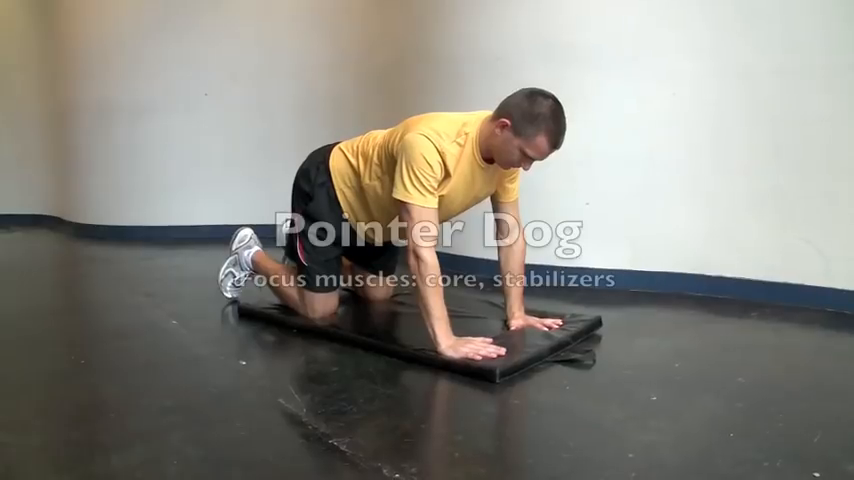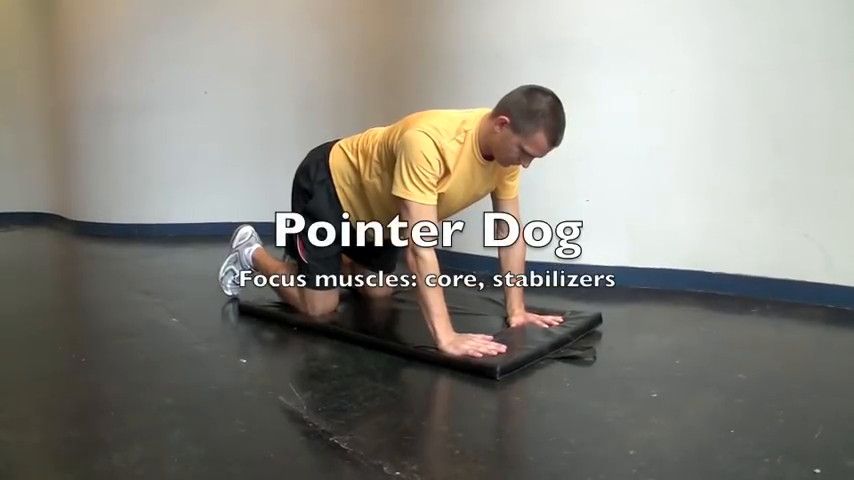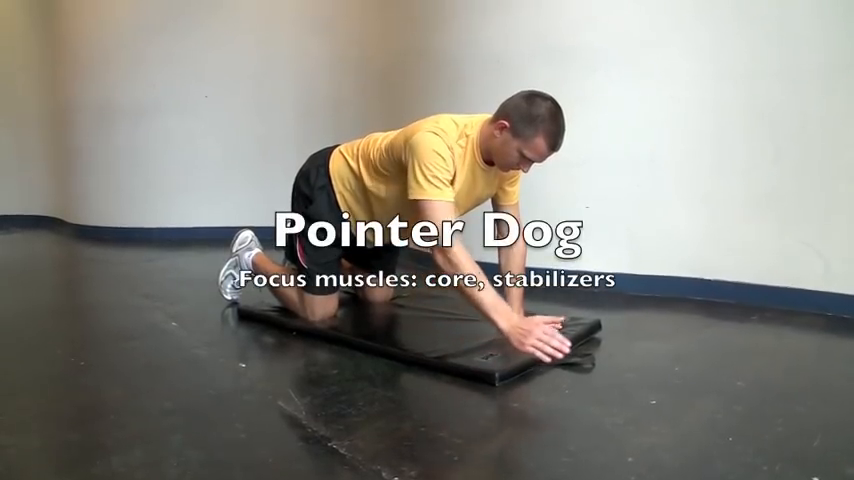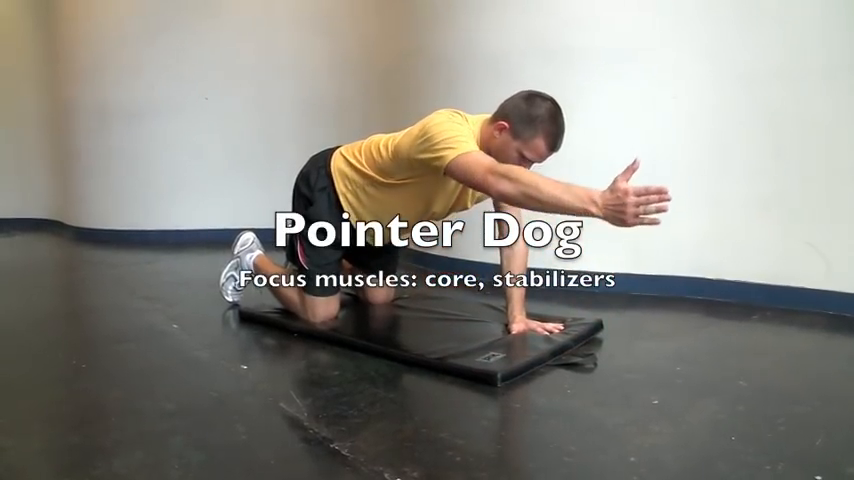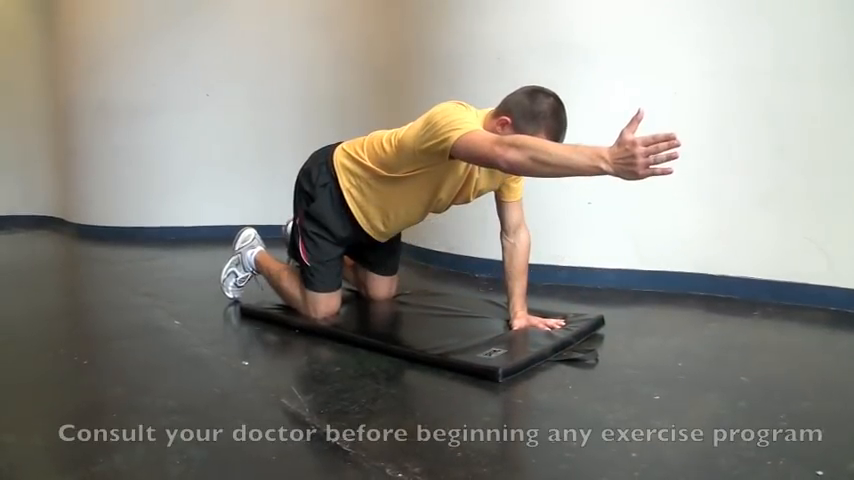
dt=1s
person 1, frame 1
left shoulder: (506, 148)
right shoulder: (429, 144)
left elbow: (510, 233)
right elbow: (421, 249)
left wrist: (516, 312)
right wrist: (445, 340)
left hip: (377, 209)
right hip: (330, 188)
left knee: (378, 295)
right knee: (318, 310)
left ankle: (305, 246)
right ankle: (251, 256)
person 1, frame 2
left shoulder: (506, 145)
right shoulder: (429, 141)
left elbow: (510, 230)
right elbow: (419, 247)
left wrist: (516, 309)
right wrist: (445, 336)
left hip: (377, 206)
right hip: (329, 186)
left knee: (378, 293)
right knee: (319, 307)
left ankle: (332, 260)
right ankle: (251, 254)
person 1, frame 3
left shoulder: (508, 151)
right shoulder: (435, 145)
left elbow: (511, 234)
right elbow: (444, 247)
left wrist: (517, 317)
right wrist: (511, 322)
left hip: (379, 213)
right hip: (329, 191)
left knee: (378, 296)
right knee: (318, 312)
right ankle: (251, 257)
person 1, frame 4
left shoulder: (504, 151)
right shoulder: (446, 130)
left elbow: (513, 236)
right elbow: (500, 183)
left wrist: (517, 315)
right wrist: (600, 203)
left hip: (375, 213)
right hip: (329, 190)
left knee: (379, 298)
right knee: (319, 314)
left ankle: (329, 265)
right ankle: (253, 258)
person 1, frame 5
left shoulder: (505, 150)
right shoulder: (452, 120)
left elbow: (514, 232)
right elbow: (510, 155)
left wrist: (518, 310)
right wrist: (609, 160)
left hip: (378, 214)
right hip: (332, 188)
left knee: (381, 293)
right knee: (321, 310)
left ankle: (312, 246)
right ankle: (255, 255)
